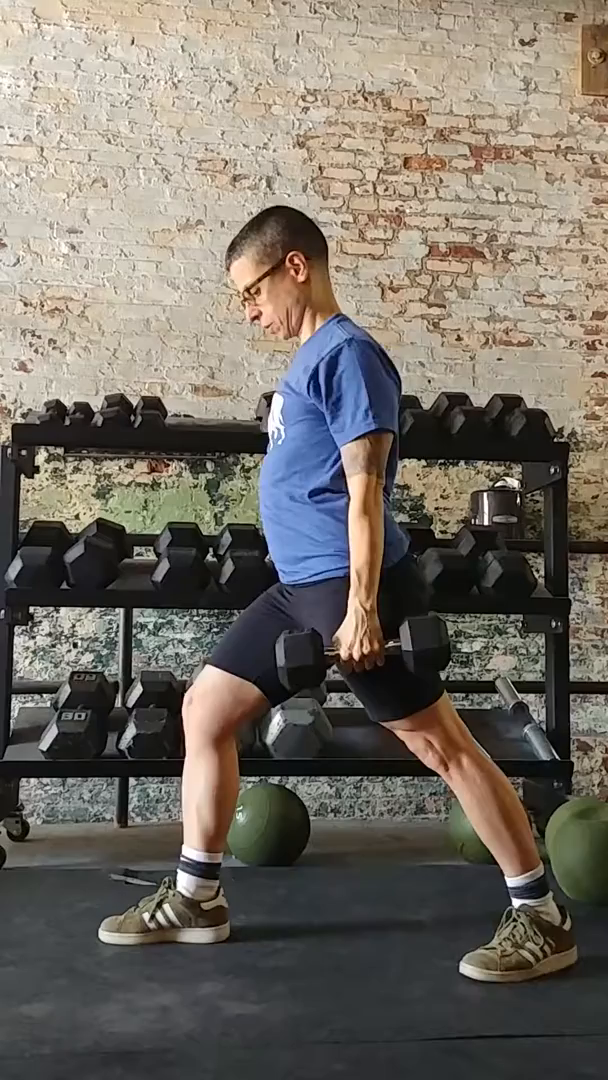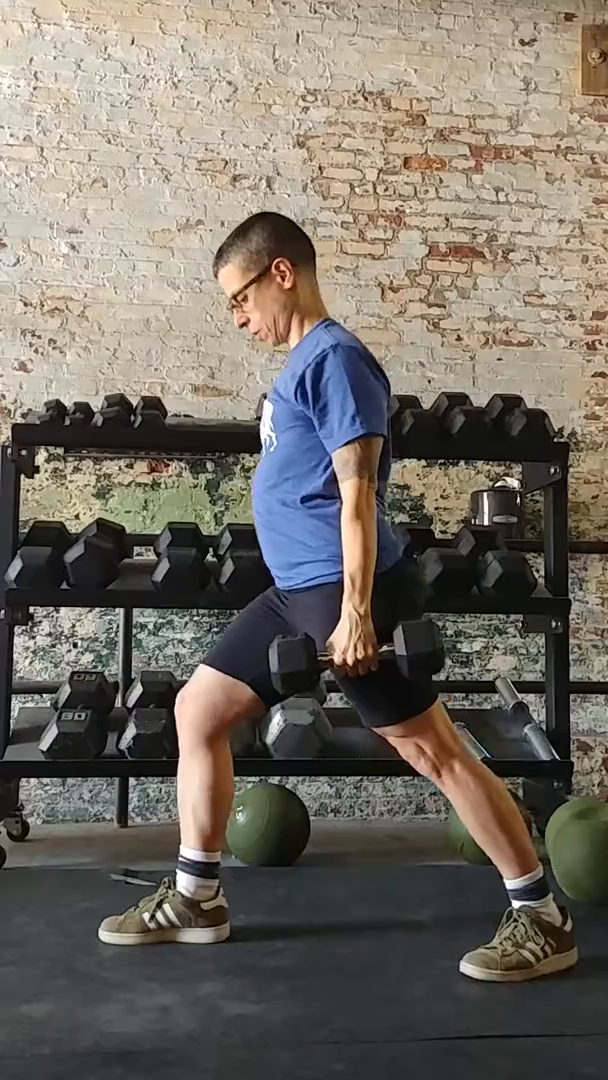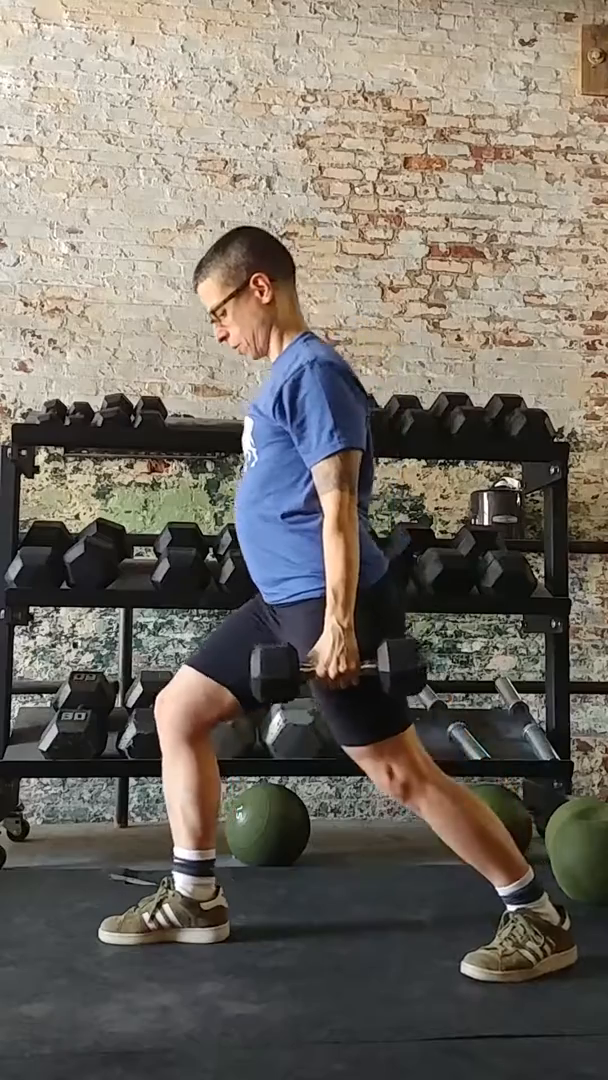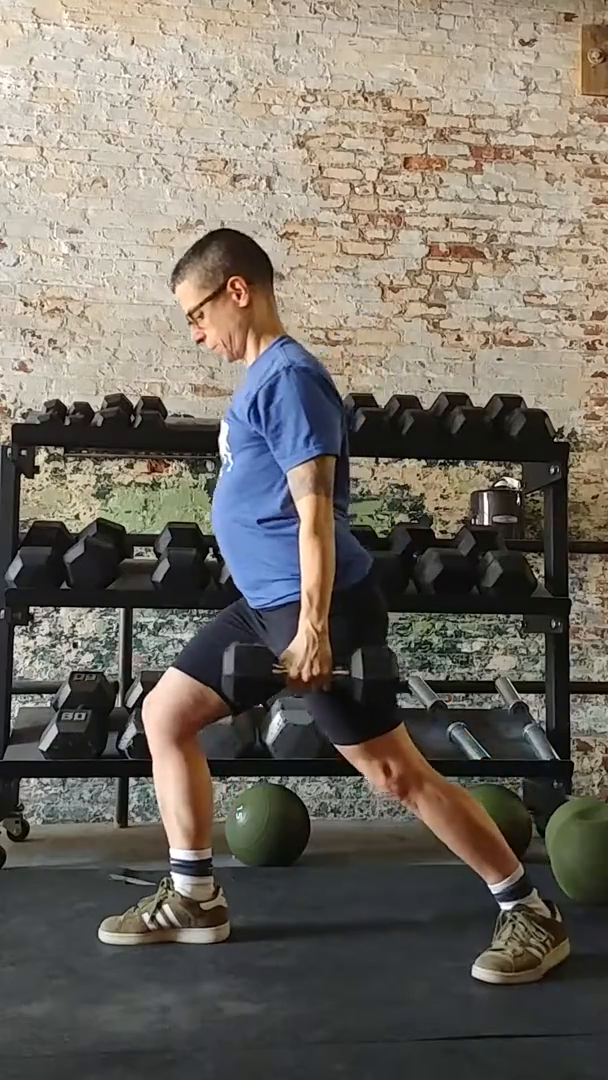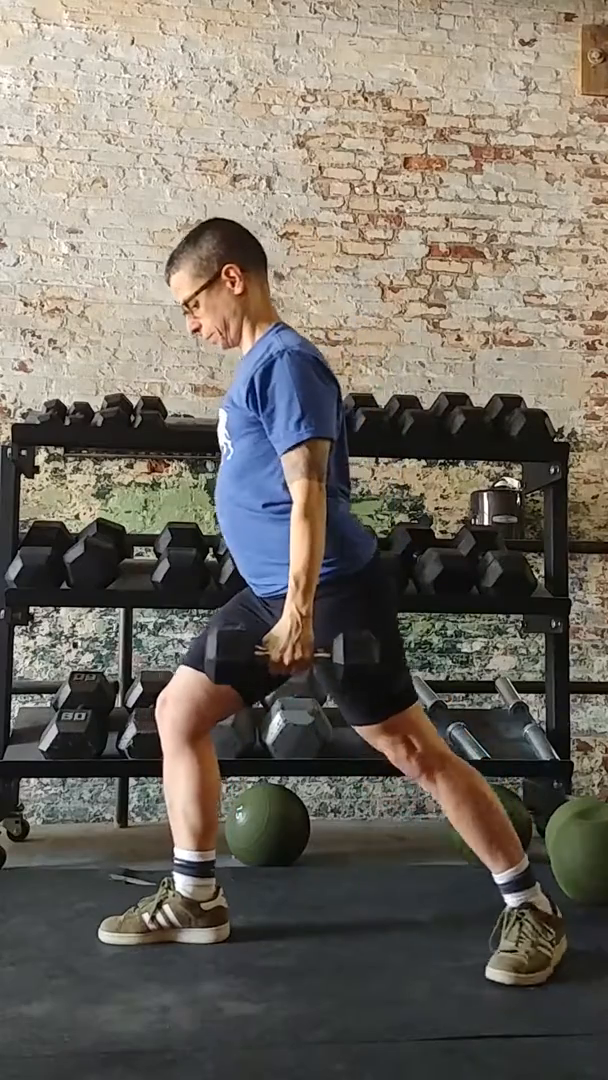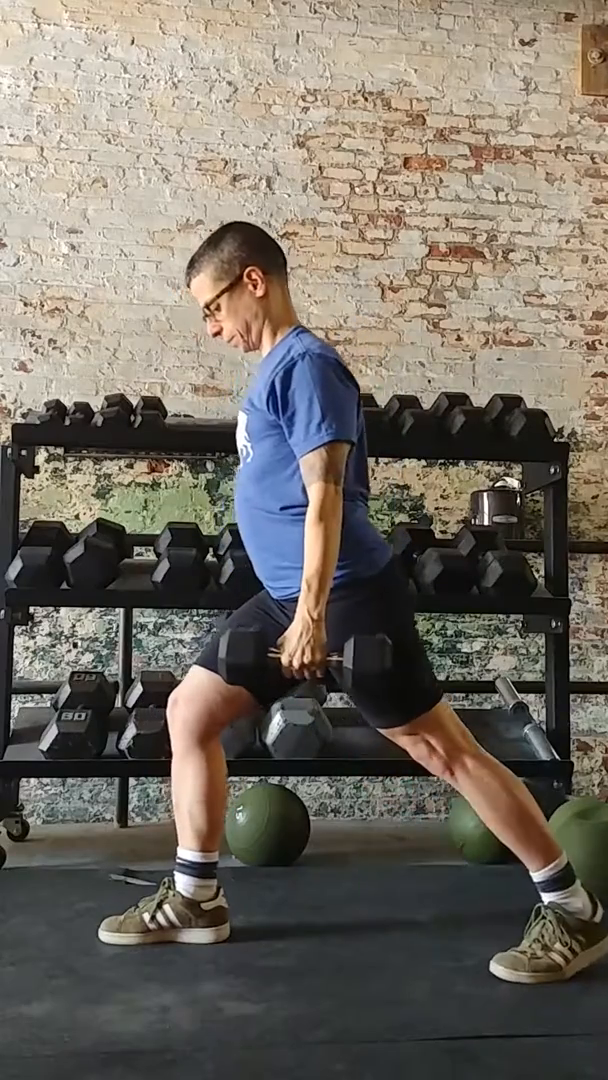
dt=0.2s
person 1, frame 1
left shoulder: (348, 353)
right shoulder: (311, 358)
left elbow: (367, 489)
left wrist: (363, 606)
left hip: (350, 586)
right hip: (301, 584)
left knee: (442, 744)
right knee: (204, 711)
left ankle: (541, 917)
right ankle: (195, 899)
person 1, frame 2
left shoulder: (334, 357)
right shoulder: (302, 363)
left elbow: (358, 493)
left wrist: (357, 609)
left hip: (343, 590)
right hip: (296, 590)
left knee: (432, 749)
right knee: (197, 711)
left ankle: (543, 918)
right ankle: (195, 897)
person 1, frame 3
left shoulder: (314, 372)
right shoulder: (283, 376)
left elbow: (341, 507)
left wrist: (340, 625)
left hip: (329, 603)
right hip: (281, 601)
left knee: (403, 774)
right knee: (177, 712)
left ankle: (538, 920)
right ankle: (194, 898)
person 1, frame 4
left shoulder: (289, 377)
right shoulder: (261, 379)
left elbow: (316, 511)
left wrist: (315, 630)
left hip: (320, 605)
right hip: (264, 603)
left knee: (396, 772)
right knee: (164, 714)
left ankle: (528, 914)
right ankle: (193, 897)
person 1, frame 5
left shoulder: (285, 361)
right shoulder: (257, 366)
left elbow: (309, 496)
left wrist: (301, 610)
left hip: (331, 589)
right hip: (270, 589)
left knee: (416, 750)
right knee: (178, 712)
left ankle: (531, 907)
right ankle: (194, 898)
person 1, frame 6
left shoulder: (306, 364)
right shoulder: (276, 369)
left elbow: (326, 498)
left wrist: (312, 614)
left hip: (345, 593)
right hip: (285, 590)
left knee: (444, 748)
right knee: (187, 713)
right ankle: (195, 898)
